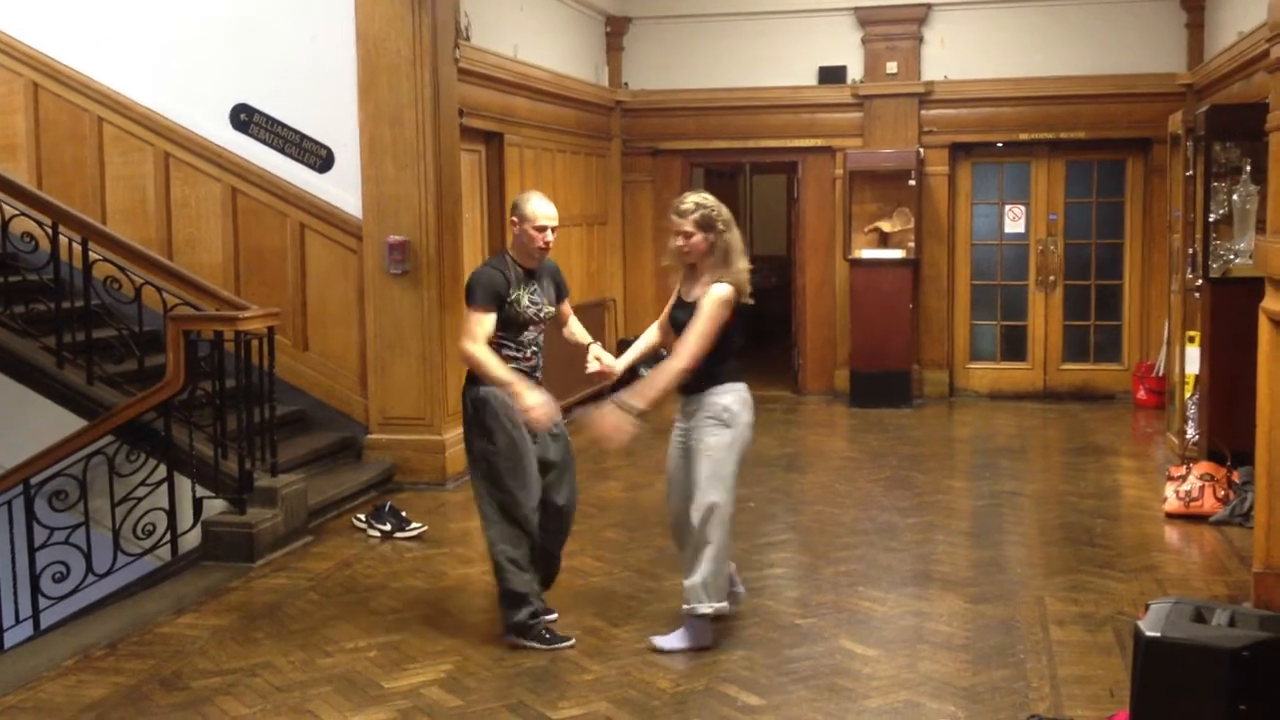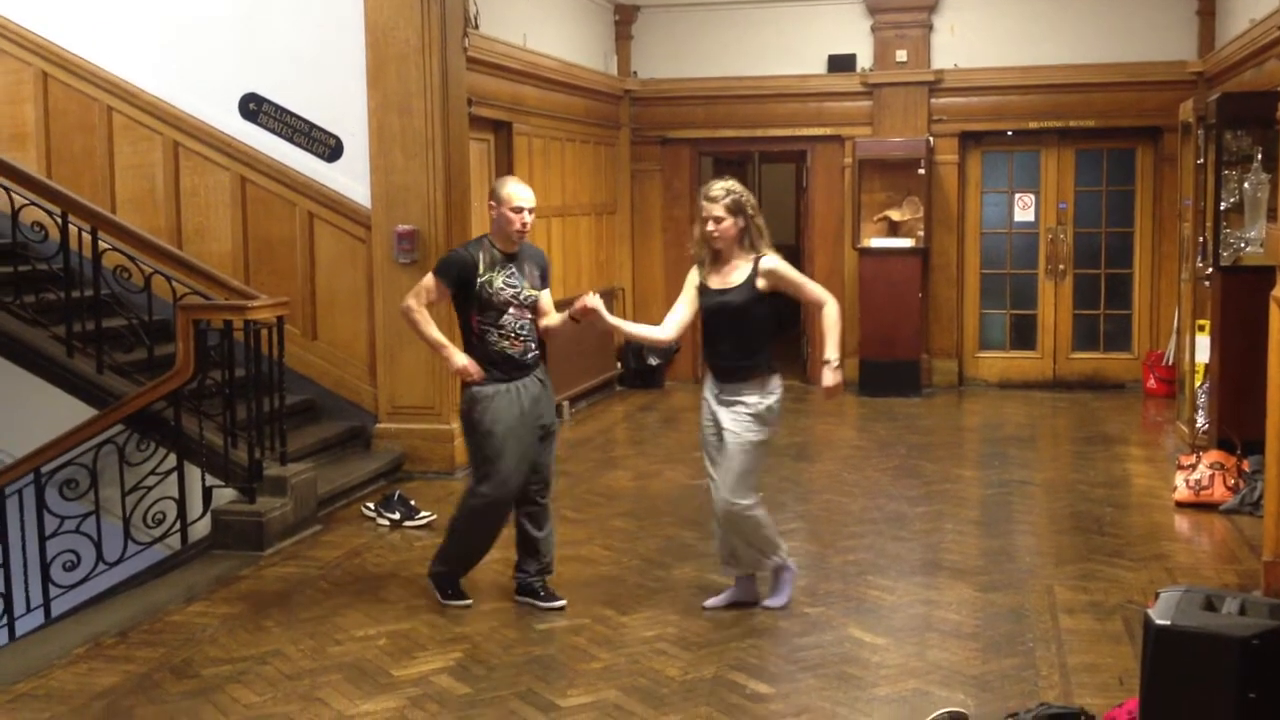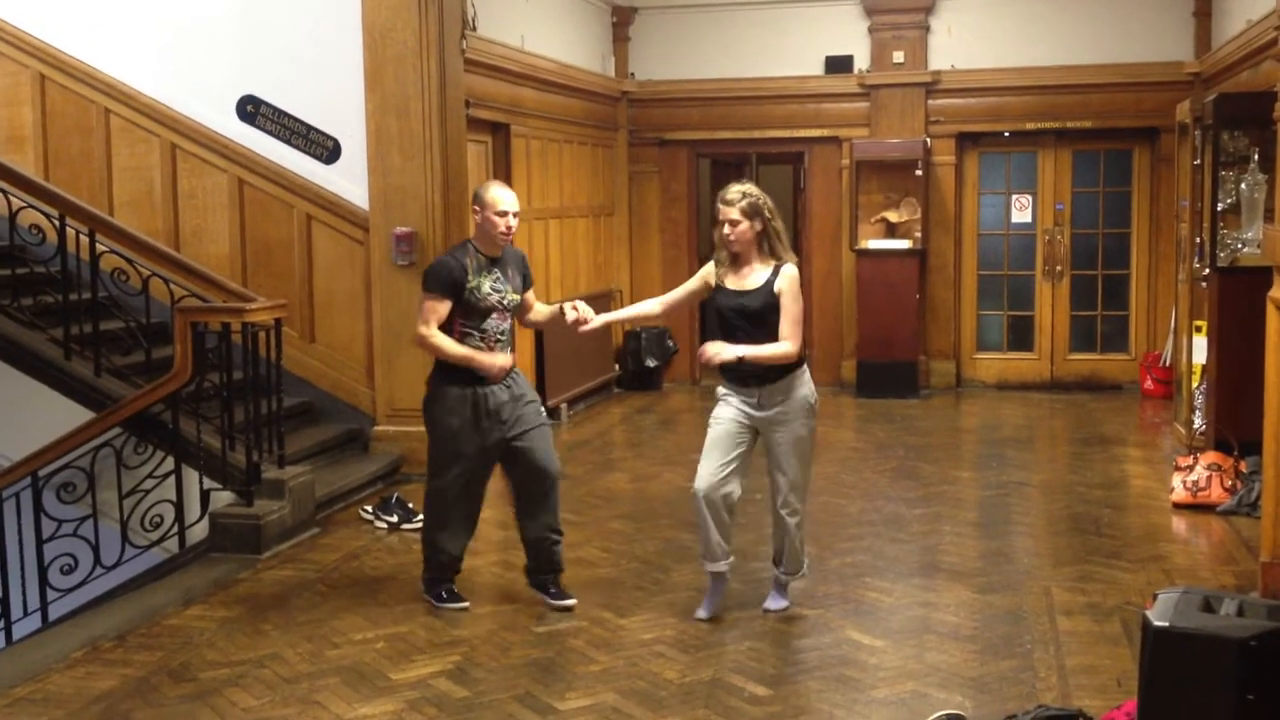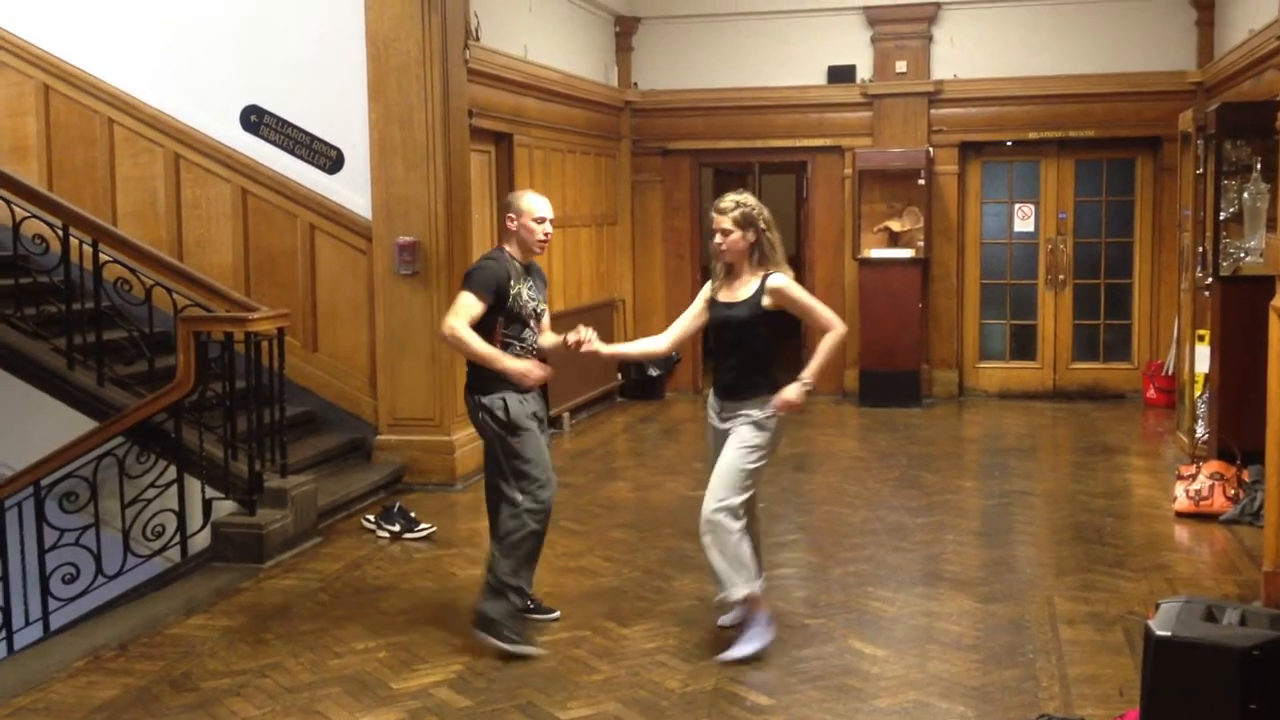
dt=0.4s
person 1, frame 1
left shoulder: (722, 291)
right shoulder: (687, 280)
left elbow: (684, 361)
right elbow: (660, 331)
left wrist: (629, 407)
right wrist: (619, 363)
left hip: (721, 405)
right hip: (692, 404)
left knee: (708, 510)
right knee: (681, 511)
left ankle: (700, 622)
right ankle: (722, 585)
person 1, frame 2
left shoulder: (766, 267)
right shoulder: (700, 272)
left elbow: (828, 304)
right elbow: (668, 332)
left wrist: (830, 361)
right wrist: (610, 320)
left hip: (754, 394)
right hip: (715, 391)
left knee: (734, 499)
right knee: (726, 495)
left ankle: (780, 565)
right ankle: (744, 580)
person 1, frame 3
left shoulder: (784, 273)
right shoulder: (717, 271)
left elbow: (790, 347)
right elbow: (661, 305)
left wrist: (736, 351)
right wrist: (603, 318)
left hip: (785, 396)
right hip: (734, 396)
left knee: (786, 499)
right knee: (708, 485)
left ankle: (784, 580)
right ankle: (717, 577)
person 1, frame 4
left shoulder: (775, 285)
right shoulder: (715, 287)
left elbow: (835, 329)
right elbow: (666, 342)
left wrist: (802, 385)
right wrist: (606, 349)
left hip: (756, 414)
right hip: (718, 408)
left knee: (717, 512)
right knee: (730, 512)
left ankle: (758, 618)
right ankle: (748, 598)
person 2, frame 1
left shoulder: (550, 272)
right shoulder: (490, 277)
left elbow: (566, 319)
right elbow: (471, 347)
left wrist: (592, 346)
right wrist: (518, 390)
left hip: (533, 394)
right hip: (495, 398)
left knee: (558, 497)
right knee: (513, 506)
left ankle: (528, 590)
right ankle: (522, 618)
person 2, frame 2
left shoulder: (536, 259)
right shoulder: (466, 259)
right elbow: (412, 305)
left wrist: (572, 314)
right wrist: (449, 351)
left hip: (534, 381)
right hip: (491, 388)
left knee: (536, 485)
right knee: (496, 487)
left ankle: (531, 578)
right ankle: (445, 572)
person 2, frame 3
left shoulder: (516, 260)
right shoulder: (449, 267)
left elbow: (528, 312)
right elbow: (425, 334)
left wrist: (563, 309)
right wrist: (480, 360)
left hip: (509, 387)
right hip: (458, 393)
left knee: (542, 471)
right knee: (453, 490)
left ankle: (544, 572)
right ankle: (438, 579)
person 2, frame 4
left shoulder: (535, 274)
right shoulder: (492, 271)
right elbow: (452, 328)
left wrist: (569, 339)
right wrist: (507, 364)
left hip: (527, 398)
right hip: (499, 399)
left knee: (517, 498)
right knee: (533, 497)
left ankle: (516, 595)
right ankle: (496, 614)
